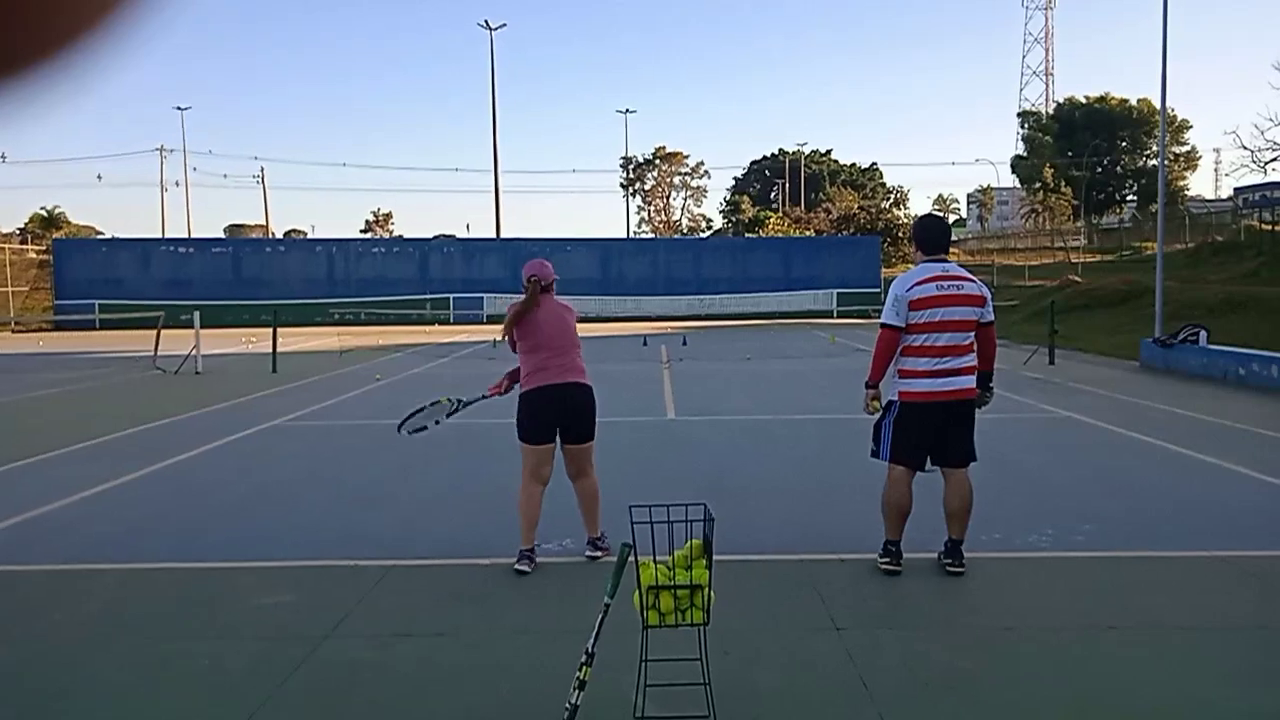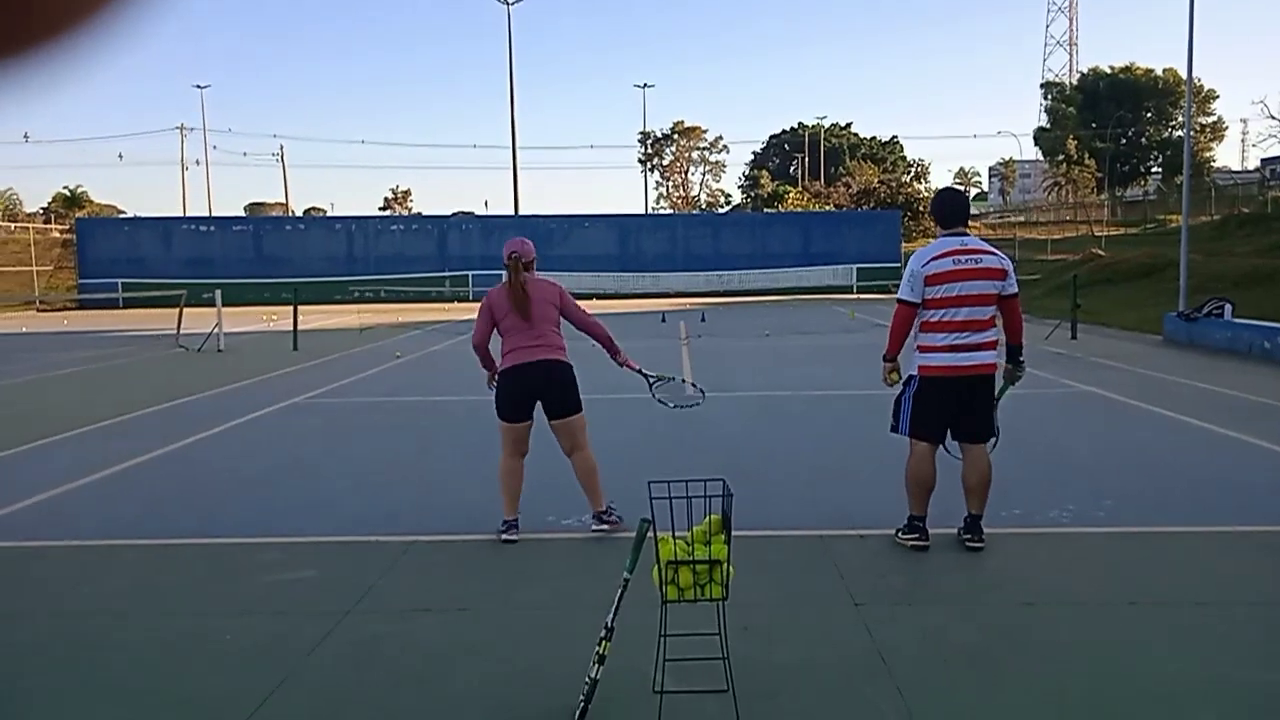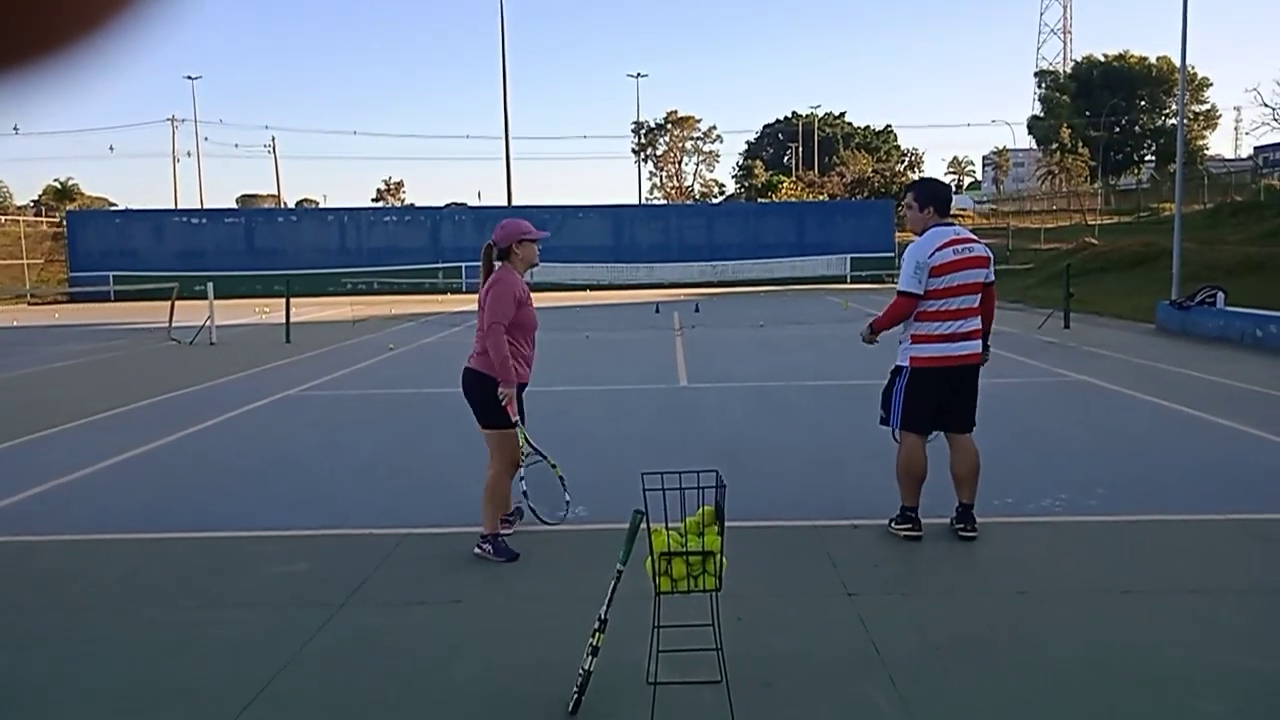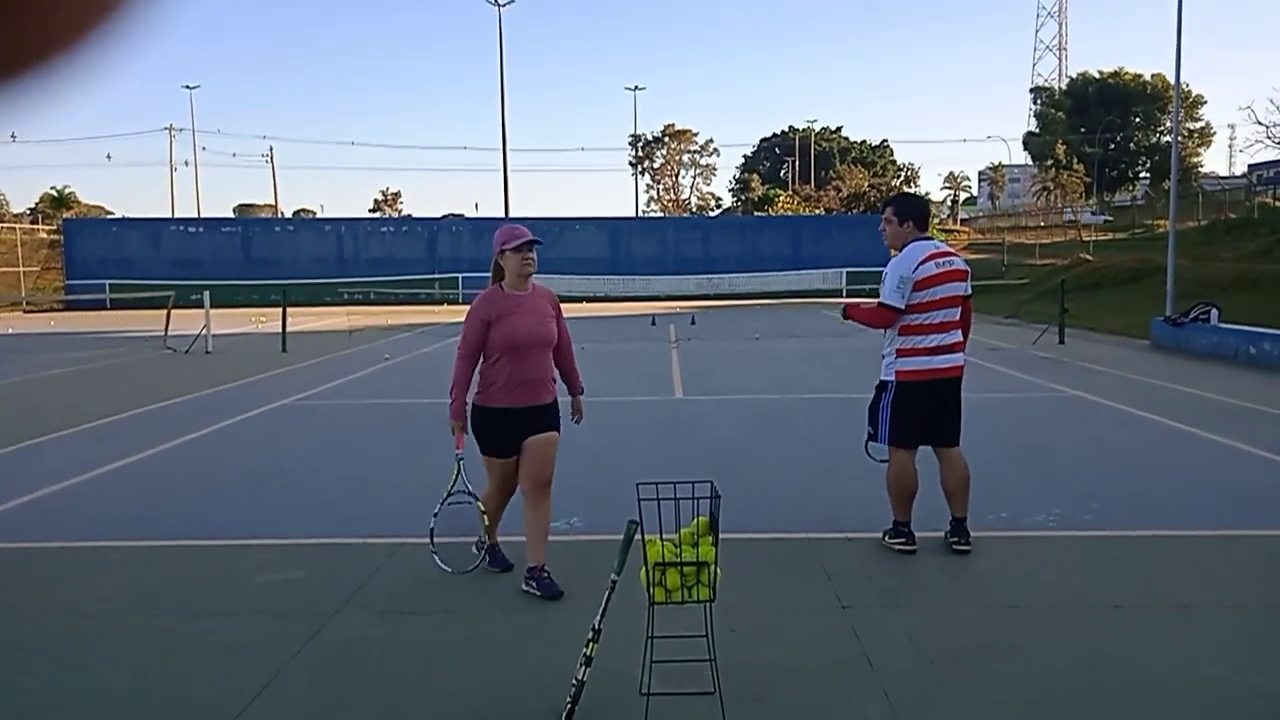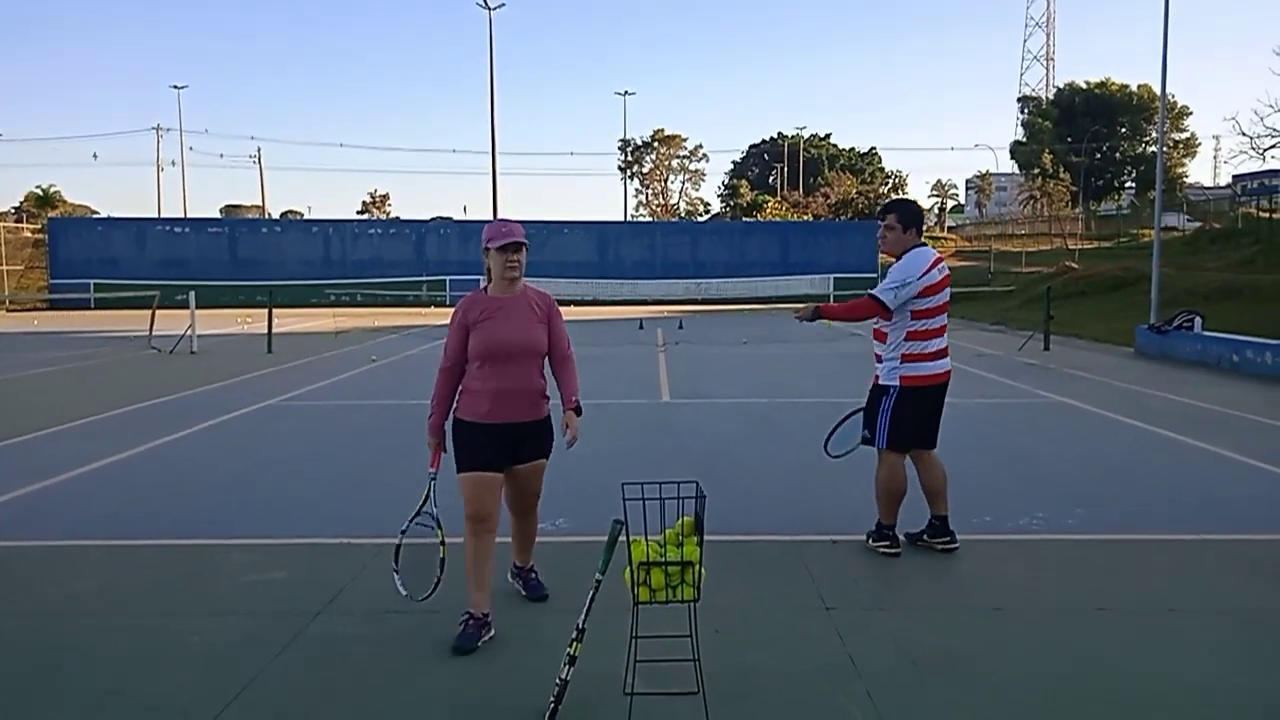
dt=0.7s
person 1, frame 1
left shoulder: (905, 285)
right shoulder: (976, 287)
left elbow: (888, 339)
right elbow: (987, 341)
left wrist: (873, 384)
right wrist: (984, 383)
left hip: (914, 395)
right hip: (961, 393)
left knee: (900, 471)
right knee: (957, 471)
left ankle: (892, 550)
right ankle: (954, 550)
person 1, frame 2
left shoulder: (923, 259)
right shoulder: (997, 259)
left elbow: (905, 314)
right elbow: (1012, 313)
left wrist: (890, 357)
right wrist: (1014, 357)
left hip: (934, 370)
right hip: (981, 368)
left knee: (922, 446)
right knee: (975, 447)
left ankle: (917, 525)
right ankle: (974, 526)
person 1, frame 3
left shoulder: (921, 250)
right shoulder: (980, 248)
left elbow: (905, 306)
right elbow: (988, 300)
left wrist: (874, 328)
right wrist: (982, 341)
left hip: (923, 360)
right hip: (966, 356)
left knee: (912, 436)
right knee: (961, 435)
left ankle: (909, 516)
right ankle: (966, 515)
person 1, frame 4
left shoulder: (903, 264)
right shoulder: (956, 260)
left elbow: (884, 317)
right elbow: (964, 315)
left wrist: (851, 311)
left hip: (906, 374)
right hip: (949, 370)
left knee: (901, 451)
right knee: (949, 449)
left ankle: (901, 530)
right ankle: (960, 529)
person 1, frame 5
left shoulder: (908, 269)
right shoulder: (933, 261)
left elbow: (867, 308)
left wrist: (818, 311)
left hip: (904, 379)
right hip: (933, 374)
left knee: (891, 453)
right knee: (923, 450)
left ankle: (885, 533)
right ankle: (940, 528)
person 2, frame 1
left shoulder: (518, 312)
right shoulder: (568, 313)
right wrist: (514, 377)
left hip: (537, 397)
right hip: (578, 393)
left knee: (534, 479)
right knee: (583, 474)
left ankle: (526, 551)
right ankle: (595, 539)
person 2, frame 2
left shoulder: (493, 297)
right shoulder: (552, 289)
left elbow: (479, 342)
right elbow: (584, 320)
left wrist: (491, 368)
right wrist: (614, 349)
left hip: (513, 376)
right hip: (555, 371)
left knee: (512, 453)
right knee: (578, 448)
left ankle: (510, 522)
right ankle: (601, 512)
person 2, frame 3
left shoulder: (504, 281)
right shoulder: (508, 282)
right elbow: (494, 331)
right wrist: (508, 379)
left hip: (484, 379)
right hip: (494, 384)
left knee: (505, 457)
right knee: (506, 461)
left ankle: (505, 513)
right ankle: (488, 537)
person 2, frame 4
left shoulder: (549, 299)
right shoulder: (486, 304)
left elbow: (563, 349)
right elbow: (466, 358)
left wrist: (575, 390)
right wrist: (457, 409)
left hip: (542, 409)
right hip: (495, 412)
left knee: (539, 487)
right knee: (502, 487)
left ankle: (536, 571)
right ankle: (488, 542)
person 2, frame 5
left shoulder: (544, 304)
right shoulder: (468, 308)
left elbow: (562, 359)
right elbow: (450, 368)
left wrist: (571, 407)
right wrist: (436, 423)
left hip: (532, 425)
right hip: (476, 427)
left knee: (525, 509)
right knee: (479, 521)
left ankle: (522, 568)
right ankle: (478, 617)
